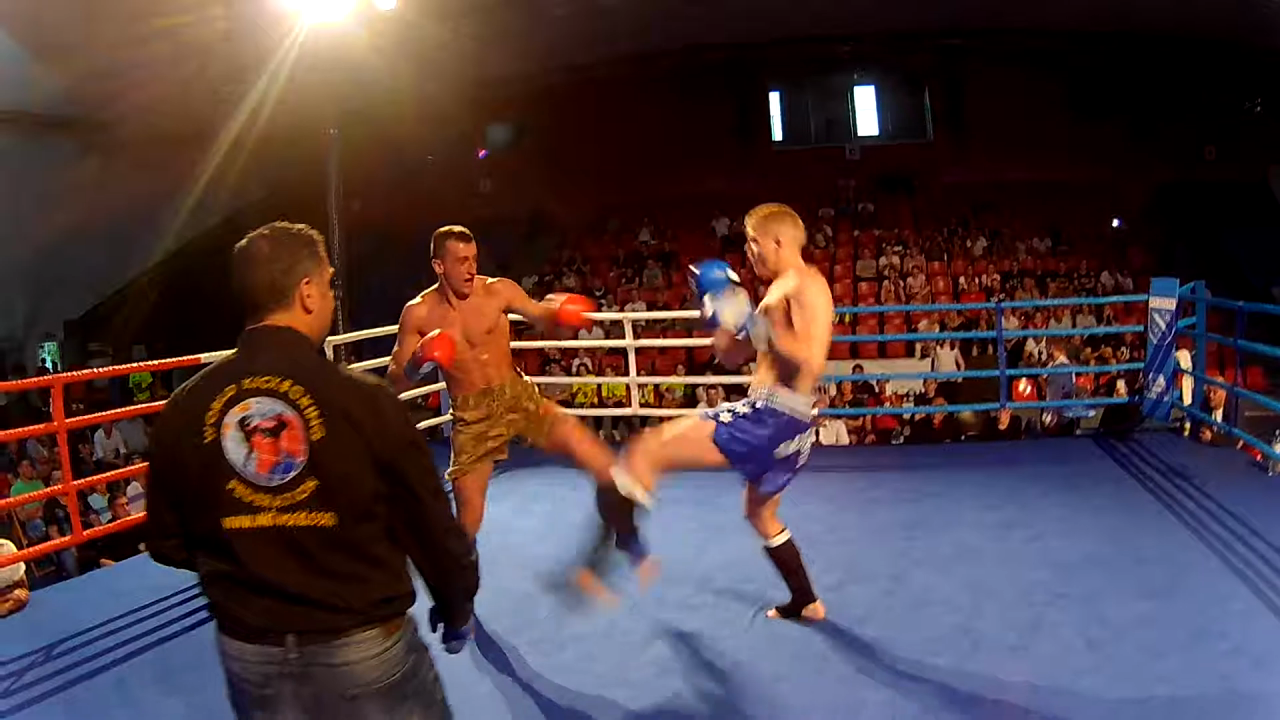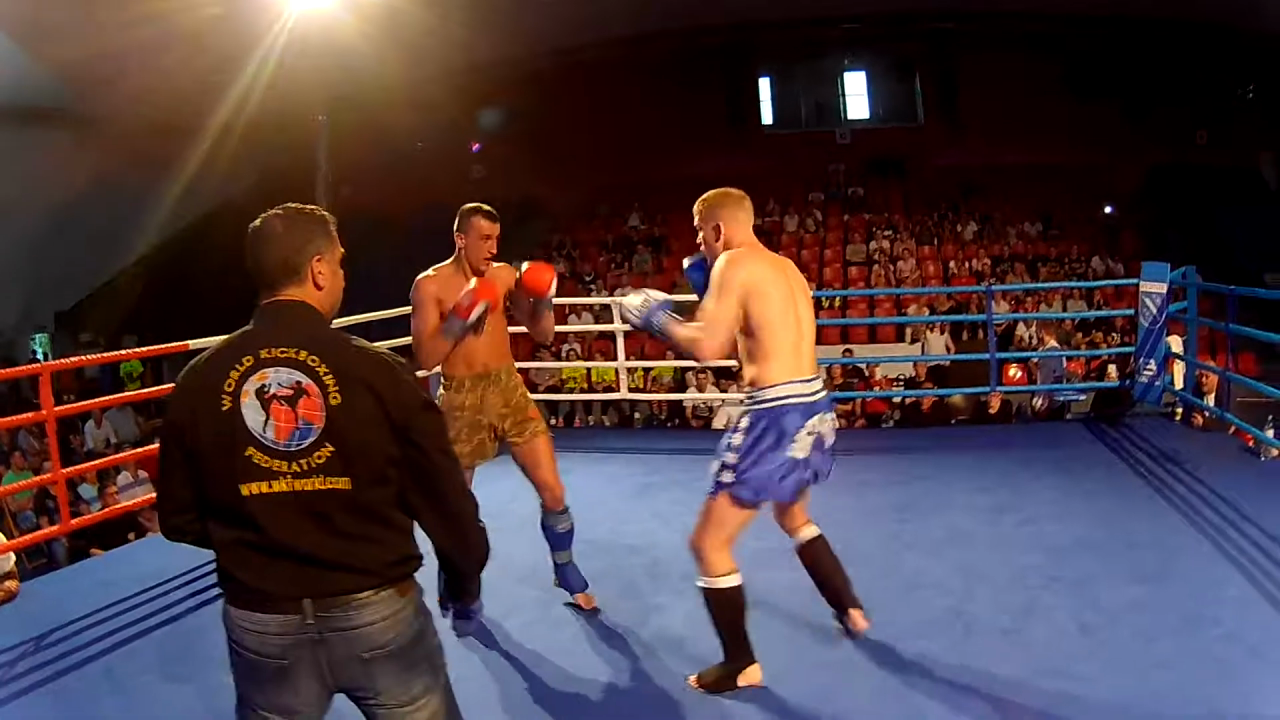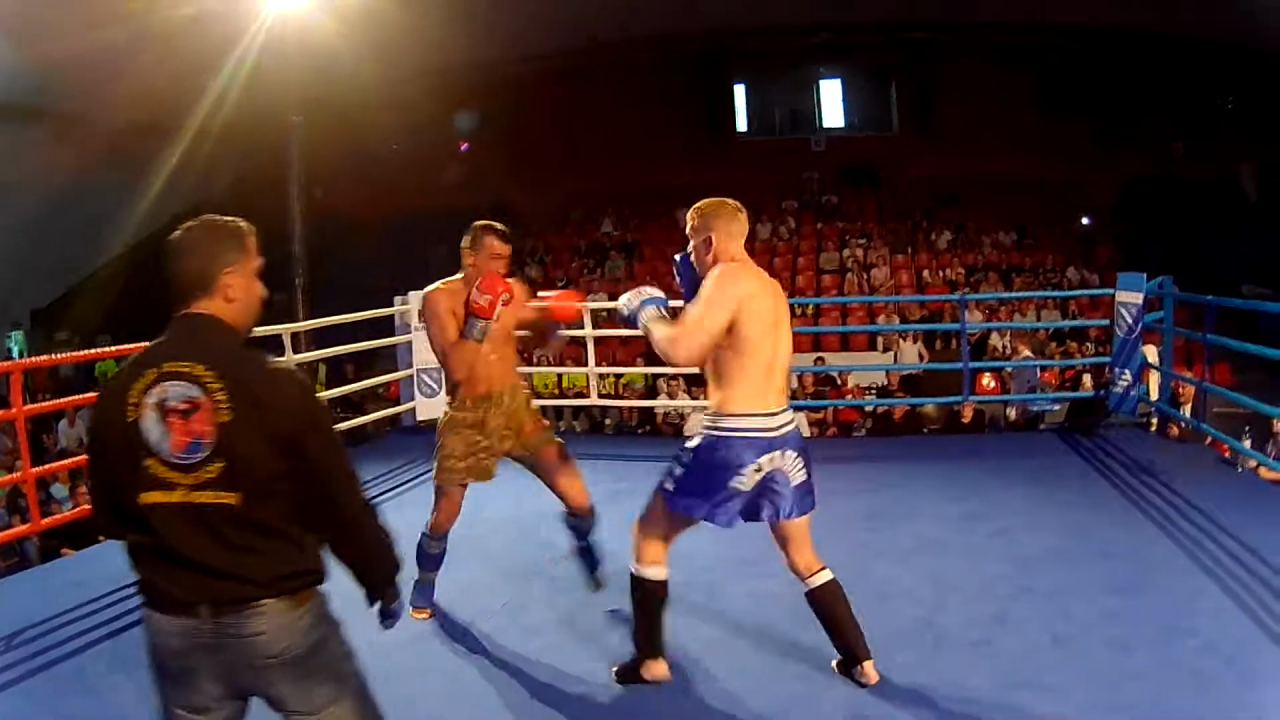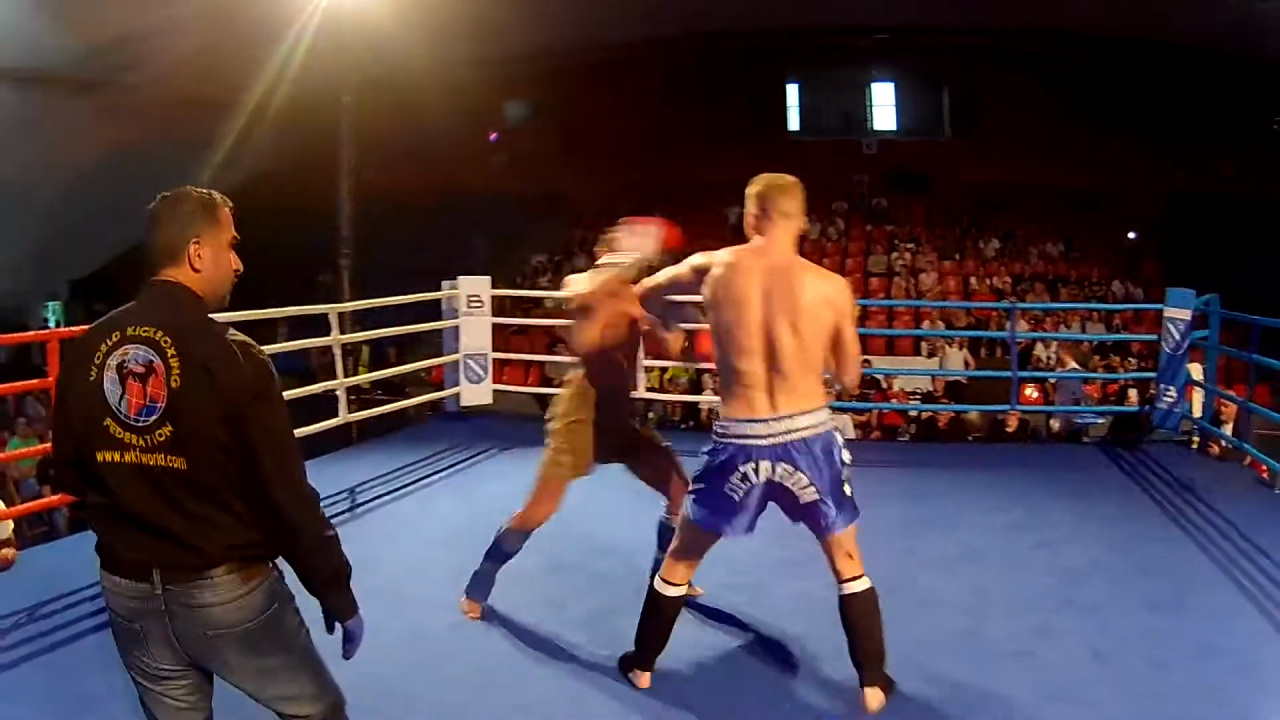
dt=0.3s
person 1, frame 1
left shoulder: (184, 410)
right shoulder: (363, 399)
left elbow: (167, 543)
right elbow: (432, 528)
right wrist: (457, 608)
left hip: (252, 656)
right hip: (367, 648)
person 1, frame 2
left shoulder: (200, 382)
right shoulder: (376, 370)
left elbow: (179, 518)
right elbow: (445, 497)
right wrist: (465, 581)
left hip: (261, 625)
right hip: (377, 613)
person 1, frame 3
left shoulder: (120, 390)
right shoulder: (273, 385)
left elbow: (110, 517)
right elbow: (341, 508)
right wrist: (383, 582)
left hip: (175, 627)
right hip: (277, 622)
person 1, frame 4
left shoulder: (87, 351)
right shoulder: (229, 356)
left elbow: (68, 474)
right elbow: (285, 495)
right wrist: (337, 594)
left hip: (129, 590)
right hip: (229, 590)
person 2, frame 1
left shoulder: (802, 282)
right shoulder: (780, 290)
left elbow: (808, 362)
right elbow: (730, 356)
left wrist: (754, 325)
right wrist: (718, 302)
left hip: (772, 416)
right hip: (784, 423)
left knee: (645, 452)
right knee: (761, 515)
right ankle: (807, 602)
person 2, frame 2
left shoulder: (732, 265)
right shoulder: (785, 269)
left elbow: (705, 346)
left wrist: (655, 317)
left hip: (774, 412)
right hip: (813, 405)
left knee: (709, 544)
right knee: (792, 518)
left ankle: (740, 664)
right ankle: (850, 610)
person 2, frame 3
left shoulder: (728, 279)
right shoulder: (769, 287)
left elbow: (681, 351)
left wrist: (645, 312)
right wrist: (698, 295)
left hip: (733, 440)
right hip: (783, 437)
left knee: (651, 537)
right knee: (804, 559)
left ankle: (649, 659)
right ankle: (860, 660)
person 2, frame 4
left shoulder: (713, 267)
right shoulder: (832, 288)
left elbow: (648, 294)
right elbow: (849, 375)
left hip: (741, 442)
right hip: (811, 439)
left knee: (681, 557)
right knee: (849, 568)
left ankle: (642, 662)
person 3, frame 1
left shoulder: (499, 290)
right shoulder: (418, 313)
left elbow: (544, 319)
right elbow: (395, 380)
left wrist: (562, 312)
right wrist: (420, 363)
left hip: (520, 398)
right hip: (473, 416)
left knee: (602, 466)
right knee: (468, 527)
person 3, frame 2
left shoulder: (506, 276)
right shoulder: (430, 283)
left elbow: (543, 334)
right elbow: (427, 358)
left wrist: (544, 300)
right wrist: (462, 318)
left hip: (510, 390)
right hip: (461, 399)
left knee: (553, 492)
left ankle: (566, 574)
person 3, frame 3
left shoulder: (514, 290)
right shoulder: (439, 297)
left elbow: (543, 338)
right elbow: (457, 369)
left wrist: (554, 318)
right wrist: (480, 320)
left hip: (517, 409)
right hip: (466, 417)
left knee: (578, 501)
right knee: (442, 520)
left ankle: (586, 554)
right ankle: (425, 586)
person 3, frame 4
left shoulder: (631, 297)
right shoulder: (582, 285)
left elbow: (667, 345)
right elbow: (580, 301)
right wrist: (624, 261)
left hip: (619, 415)
right hip: (584, 410)
left knee: (678, 490)
right knee: (536, 515)
right ankle: (483, 578)
